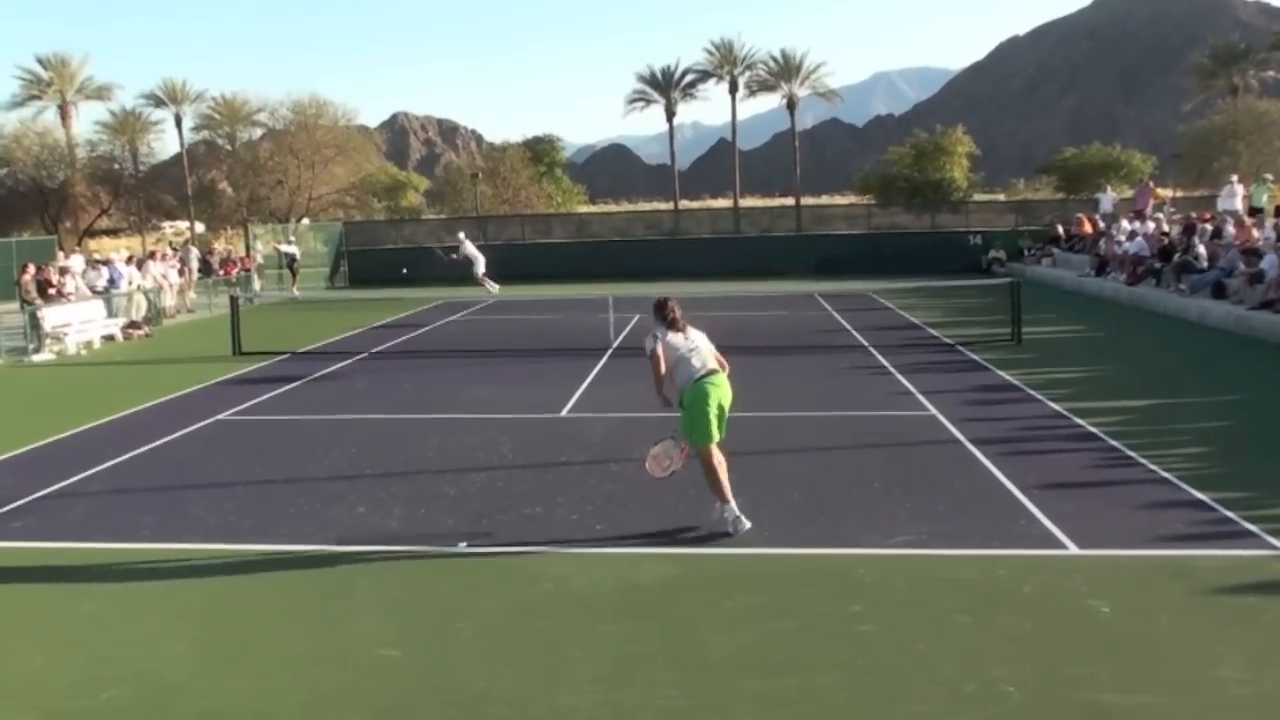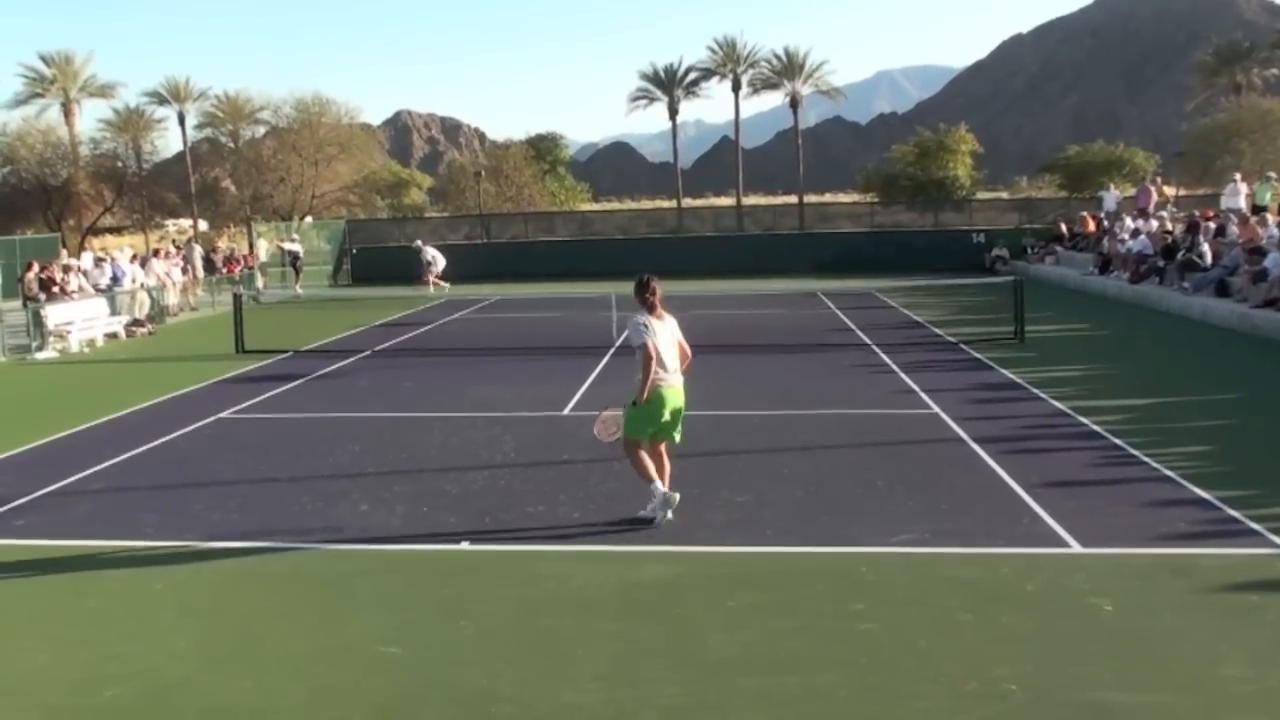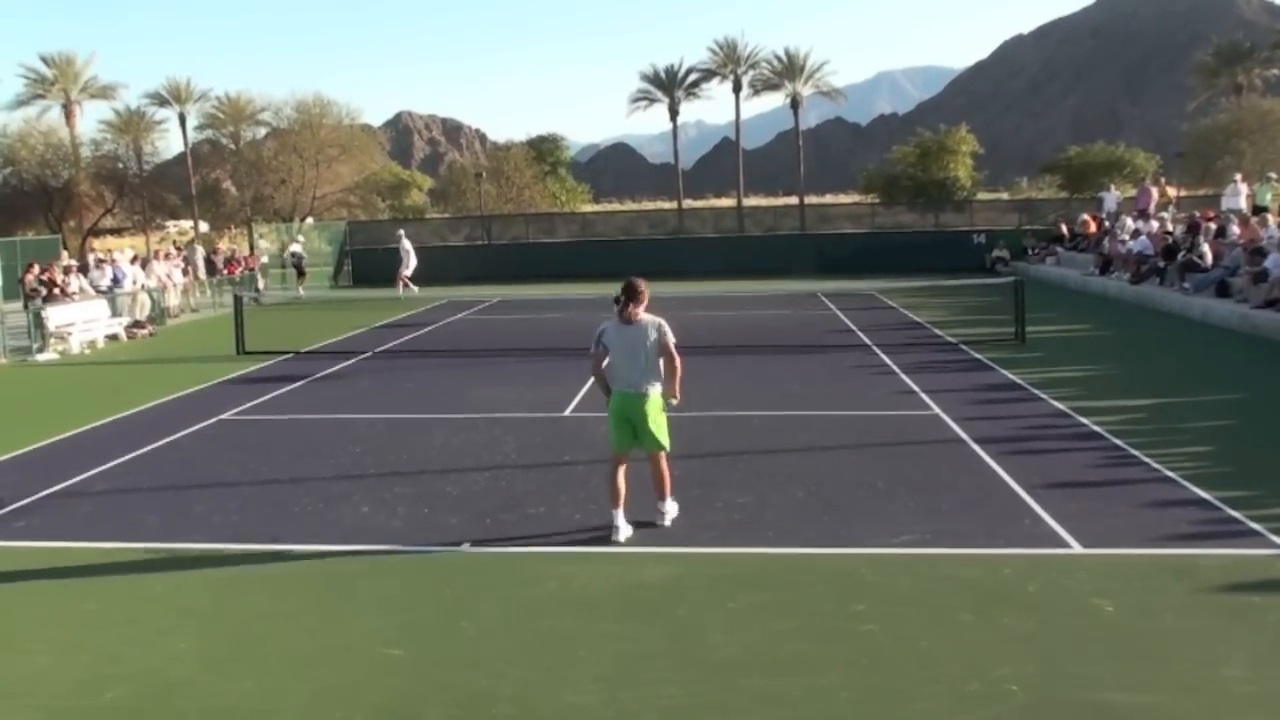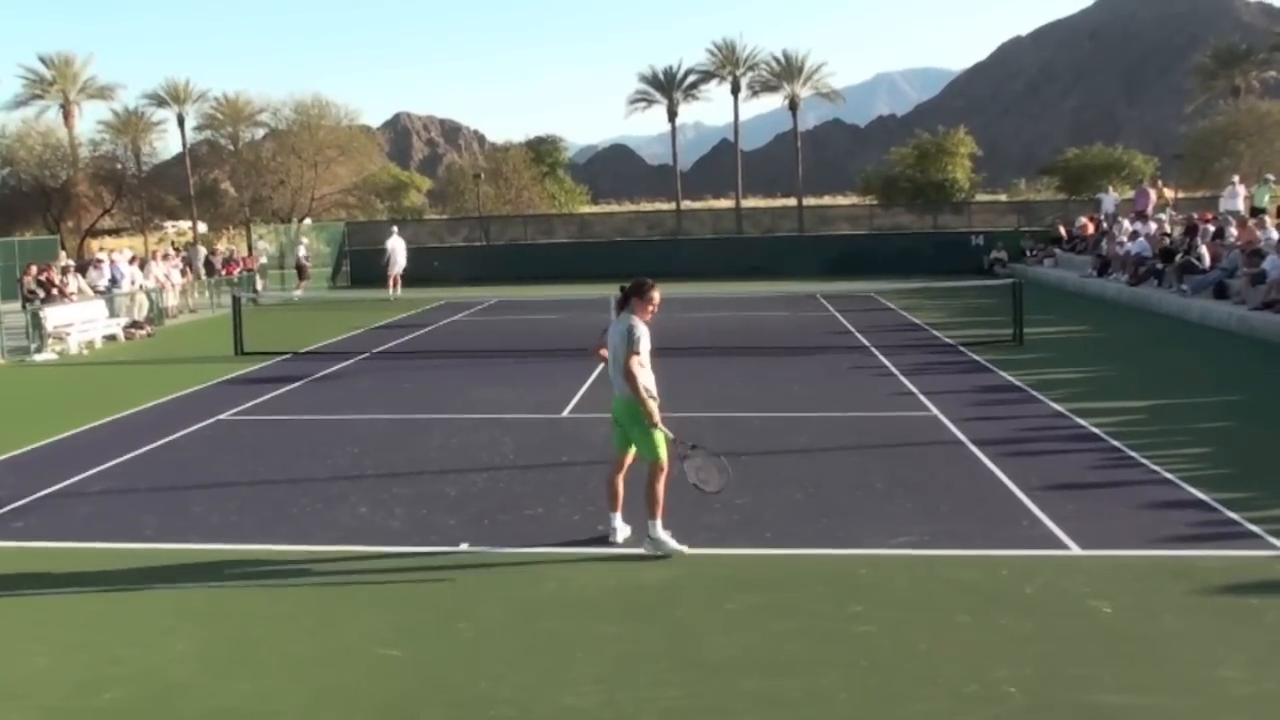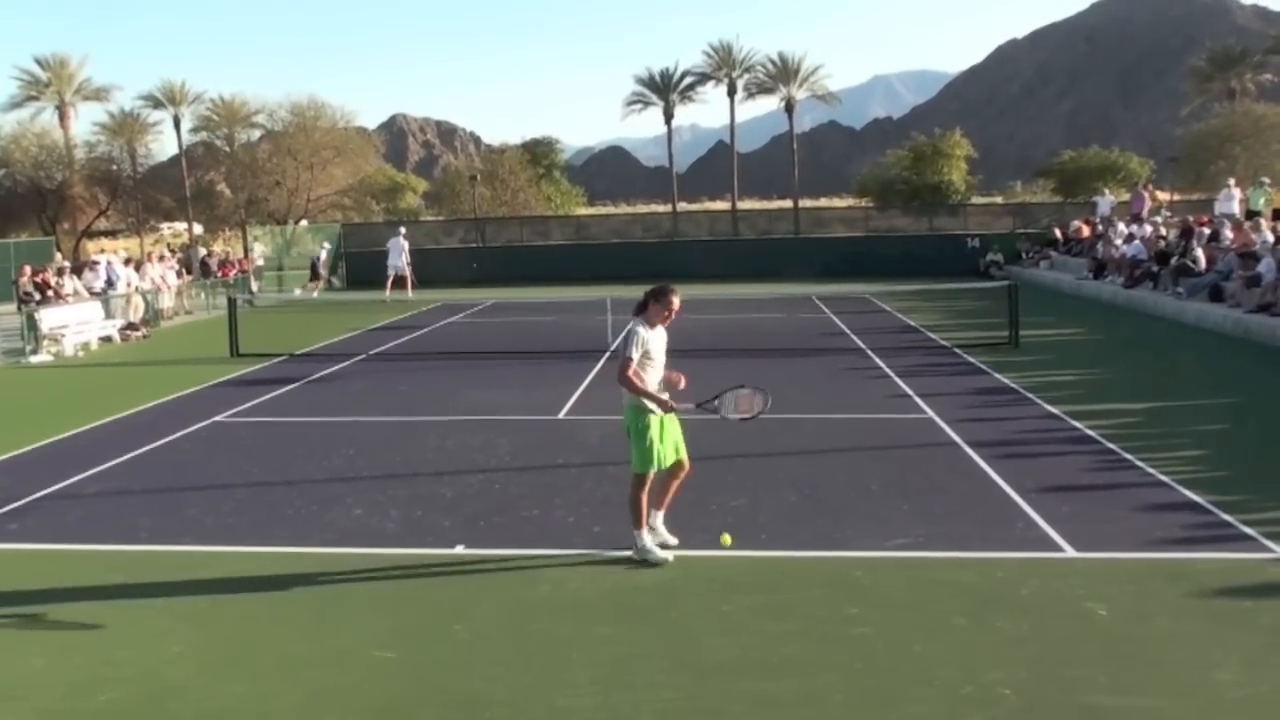
dt=0.4s
person 1, frame 1
left shoulder: (657, 337)
right shoulder: (696, 333)
left elbow: (658, 362)
right elbow: (723, 365)
left wrist: (661, 395)
left hip: (697, 391)
right hip: (721, 384)
left knee: (707, 458)
right knee: (711, 447)
left ankle: (734, 516)
right ankle: (725, 505)
person 1, frame 2
left shoulder: (638, 323)
right shoulder: (670, 320)
left elbow: (650, 358)
right elbow: (687, 355)
left wrist: (641, 394)
left hip: (656, 393)
right hip: (676, 391)
left knee: (632, 445)
right knee: (658, 448)
left ankle: (662, 494)
right ankle: (661, 503)
person 1, frame 3
left shoulder: (606, 329)
right shoulder: (658, 324)
left elbow: (596, 368)
right elbow: (674, 363)
left wrist: (609, 394)
right wrist: (673, 390)
left hip: (621, 400)
right hip: (650, 400)
left knee: (619, 462)
right knee: (658, 458)
left ankle: (619, 525)
right ankle: (664, 510)
person 1, frame 4
left shoulder: (617, 324)
right shoulder: (636, 328)
left elbow: (601, 350)
right elbow: (630, 371)
right wrist: (650, 407)
left hip: (621, 403)
right hip: (637, 406)
left knee: (619, 466)
right knee: (658, 468)
left ankle: (616, 527)
right ankle: (655, 535)
person 1, frame 5
left shoulder: (660, 332)
right shoulder: (638, 333)
right elbow: (624, 376)
left wrist: (671, 377)
right wrist: (657, 399)
left hip: (662, 411)
right hip: (643, 413)
left knee: (681, 467)
right knee: (643, 478)
left ankle: (654, 523)
right ankle: (641, 542)
